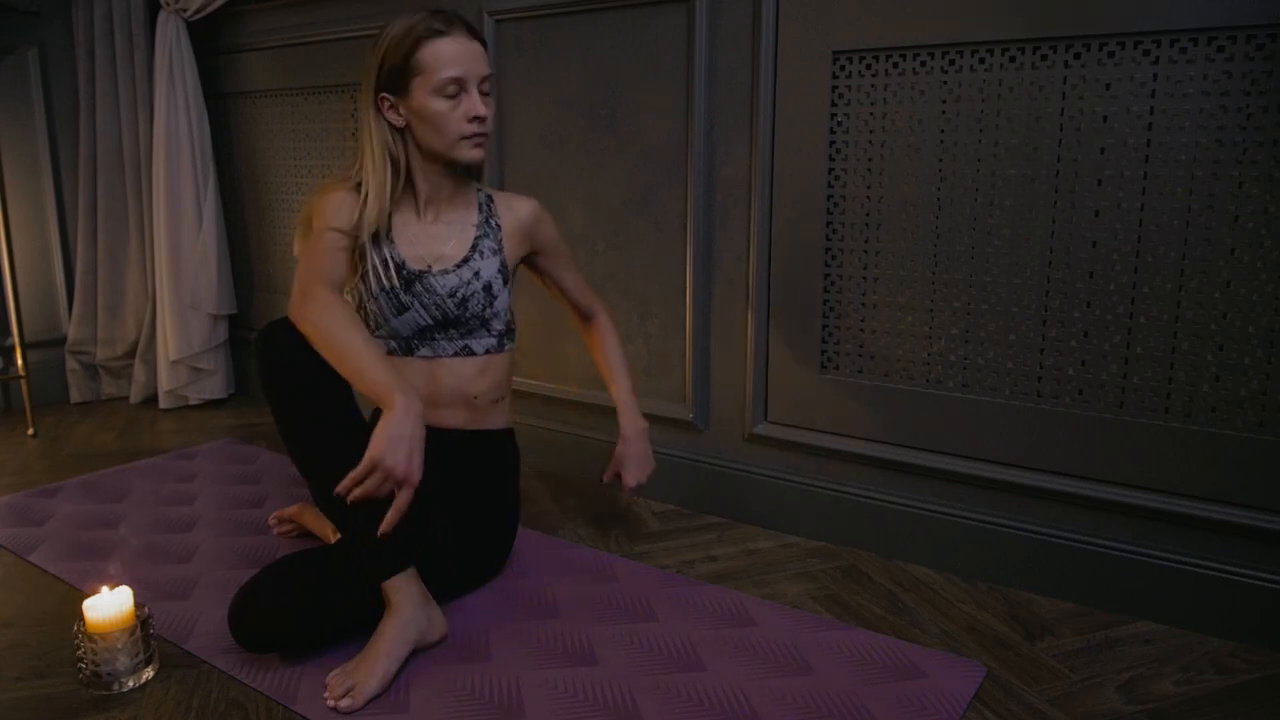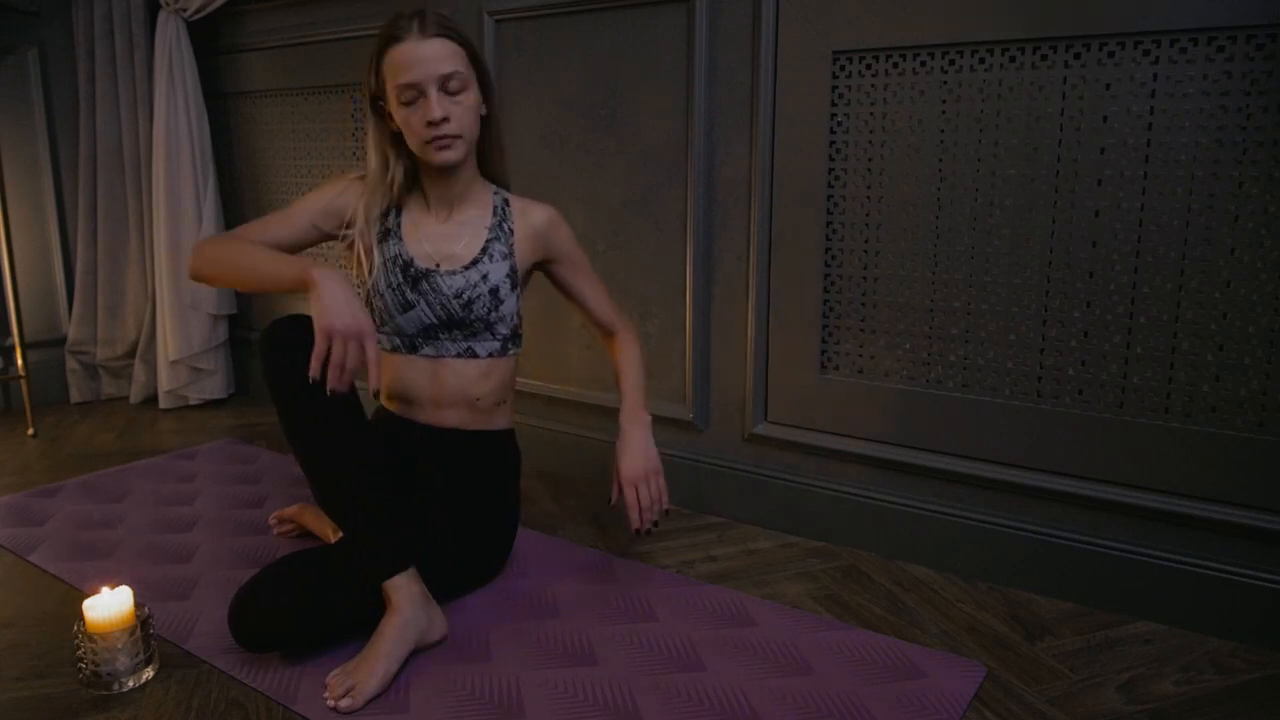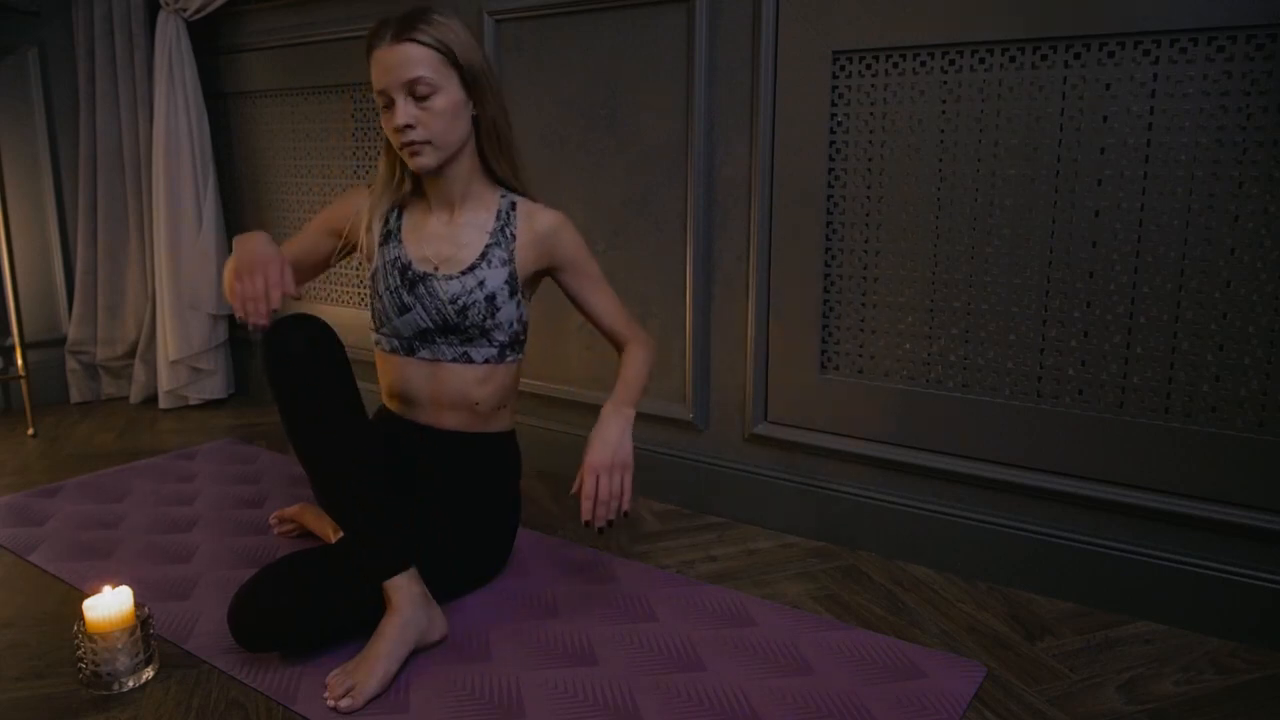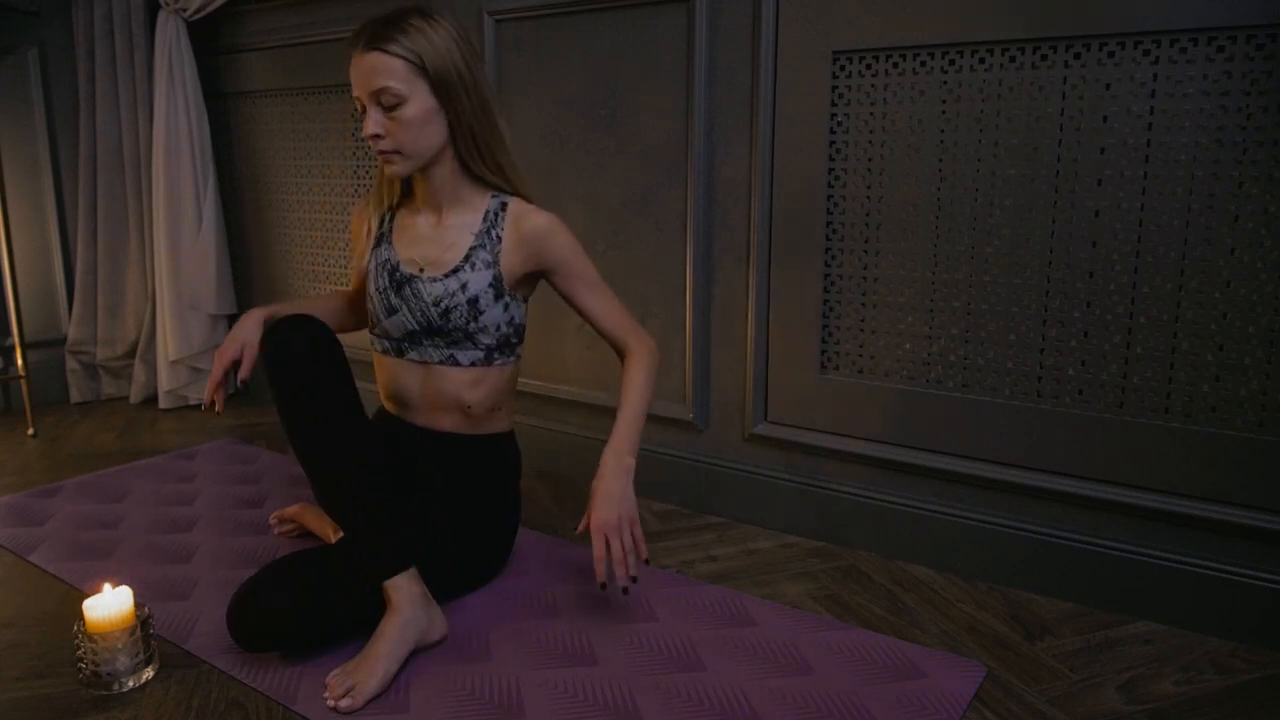
dt=0.4s
person 1, frame 1
left shoulder: (516, 218)
right shoulder: (350, 209)
left elbow: (592, 315)
right elbow: (313, 298)
left wrist: (630, 426)
right wrist: (394, 401)
left hip: (475, 482)
right hip: (392, 462)
left knee: (264, 617)
right knee: (285, 340)
left ankle: (347, 524)
right ankle: (357, 518)
person 1, frame 2
left shoulder: (530, 224)
right shoulder: (361, 205)
left elbow: (619, 331)
right elbow: (205, 257)
left wrist: (635, 423)
right wrist: (318, 276)
left hip: (475, 483)
right hip: (388, 457)
left knee: (262, 617)
right knee: (289, 338)
left ankle: (348, 522)
person 1, frame 3
left shoulder: (537, 229)
right shoulder: (367, 213)
left elbow: (634, 343)
right elbow: (256, 290)
left wrist: (616, 418)
right wrist: (253, 246)
left hip: (475, 484)
right hip: (387, 455)
left knee: (262, 616)
right knee: (297, 337)
left ankle: (350, 522)
right ankle: (360, 520)
person 1, frame 4
left shoulder: (525, 231)
right shoulder: (374, 220)
left elbow: (638, 348)
left wrist: (616, 471)
right wrist: (265, 318)
left hip: (472, 486)
right hip: (386, 458)
left knee: (261, 616)
right knee: (295, 339)
left ankle: (349, 525)
right ankle: (371, 543)
